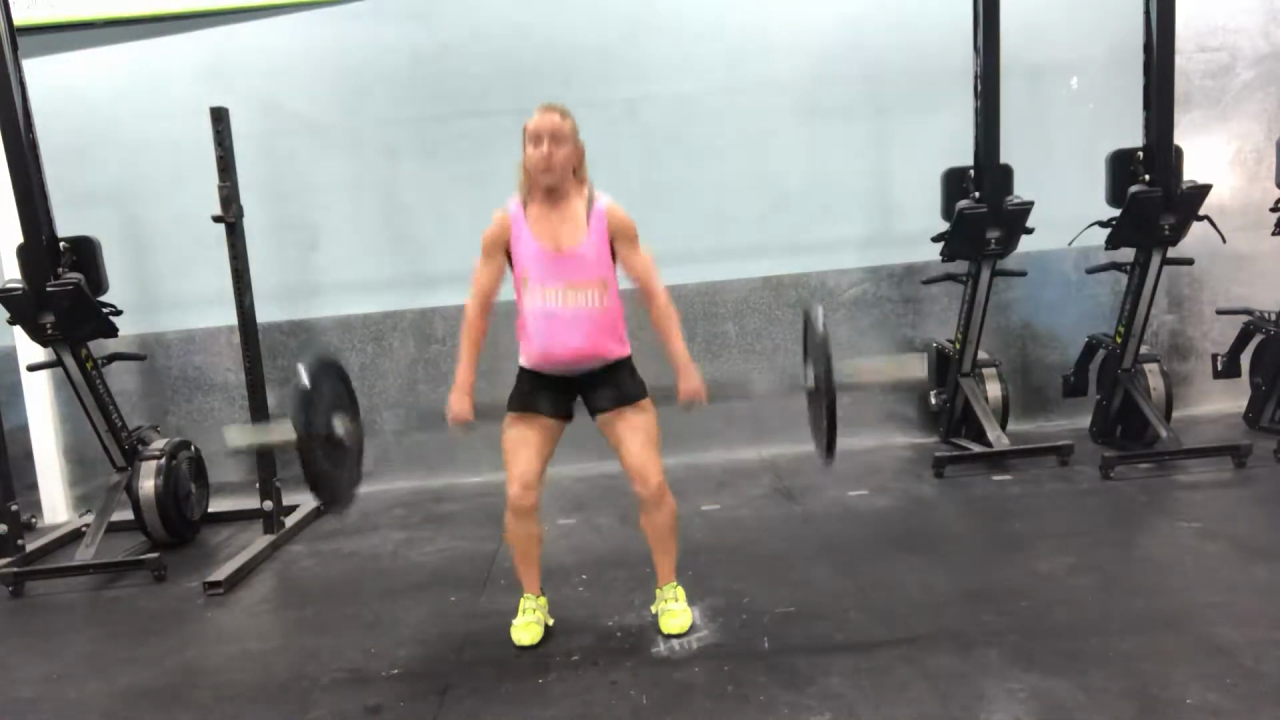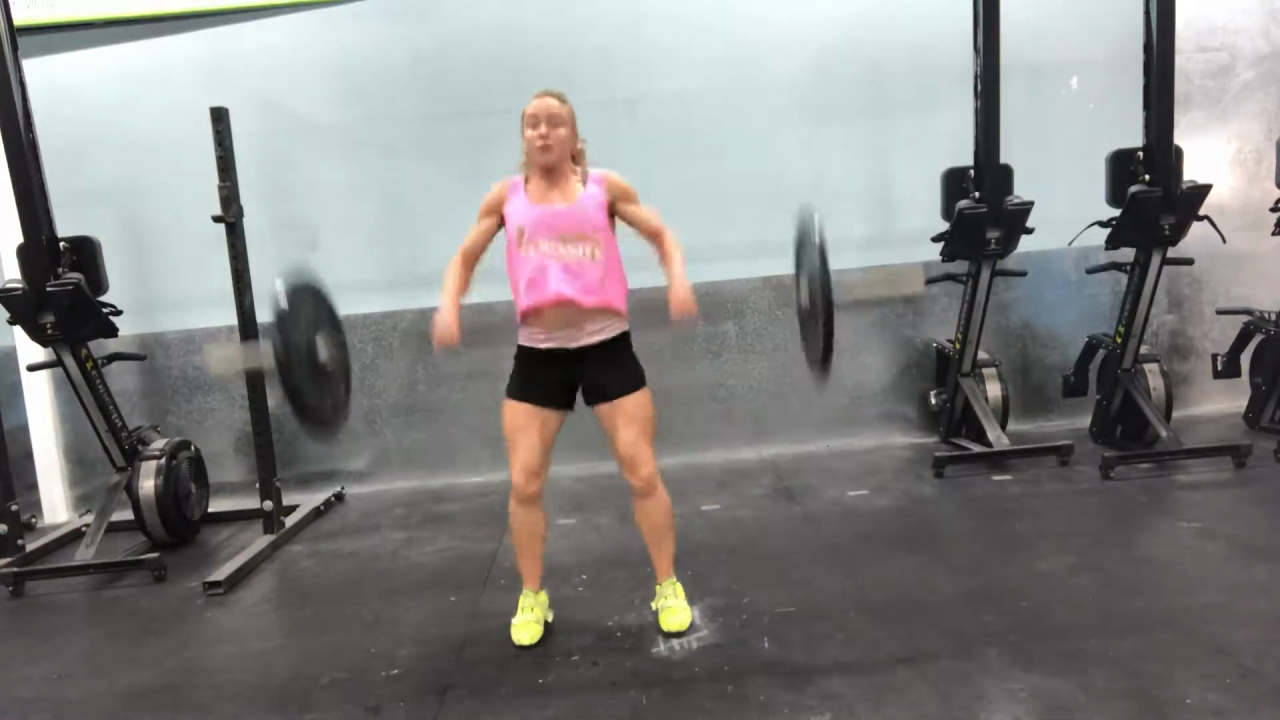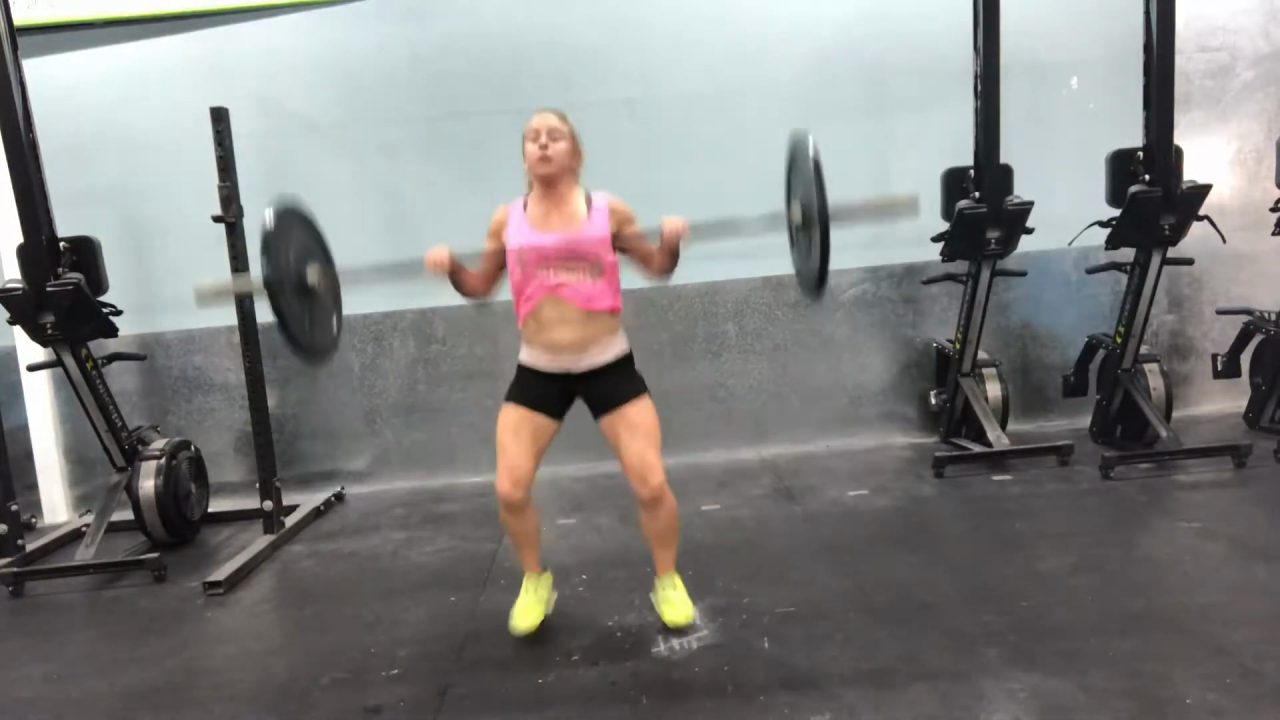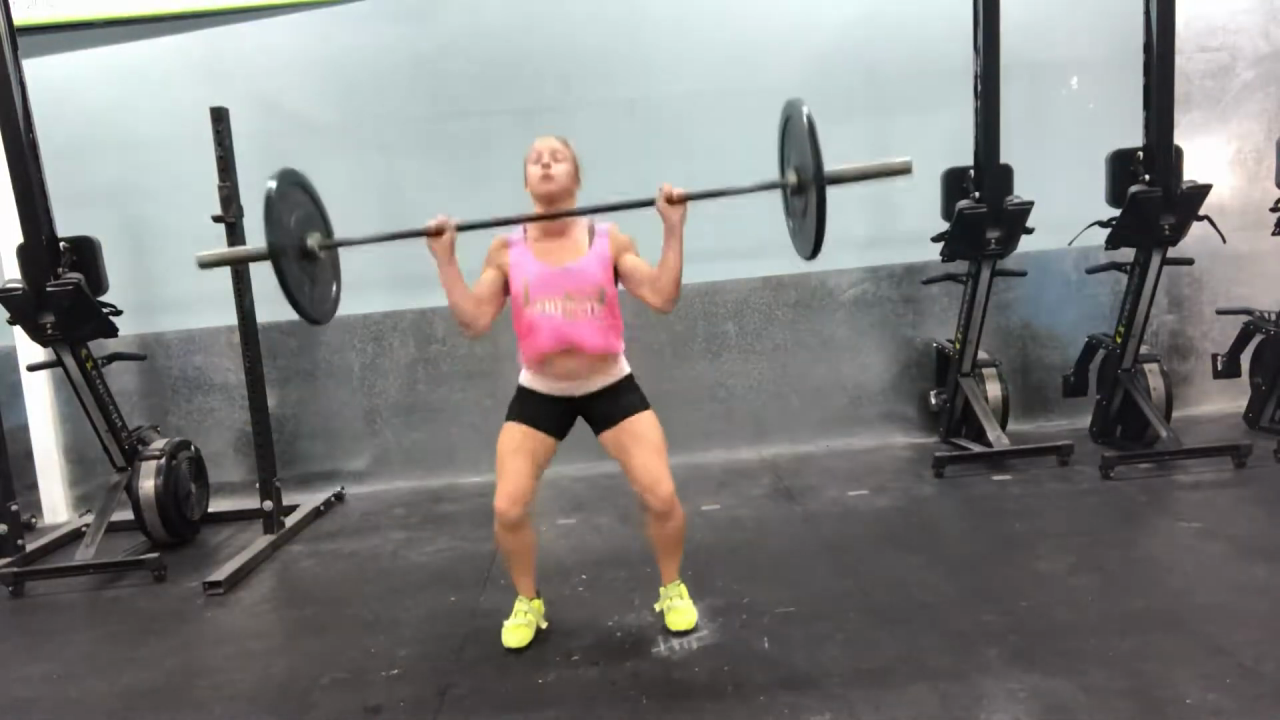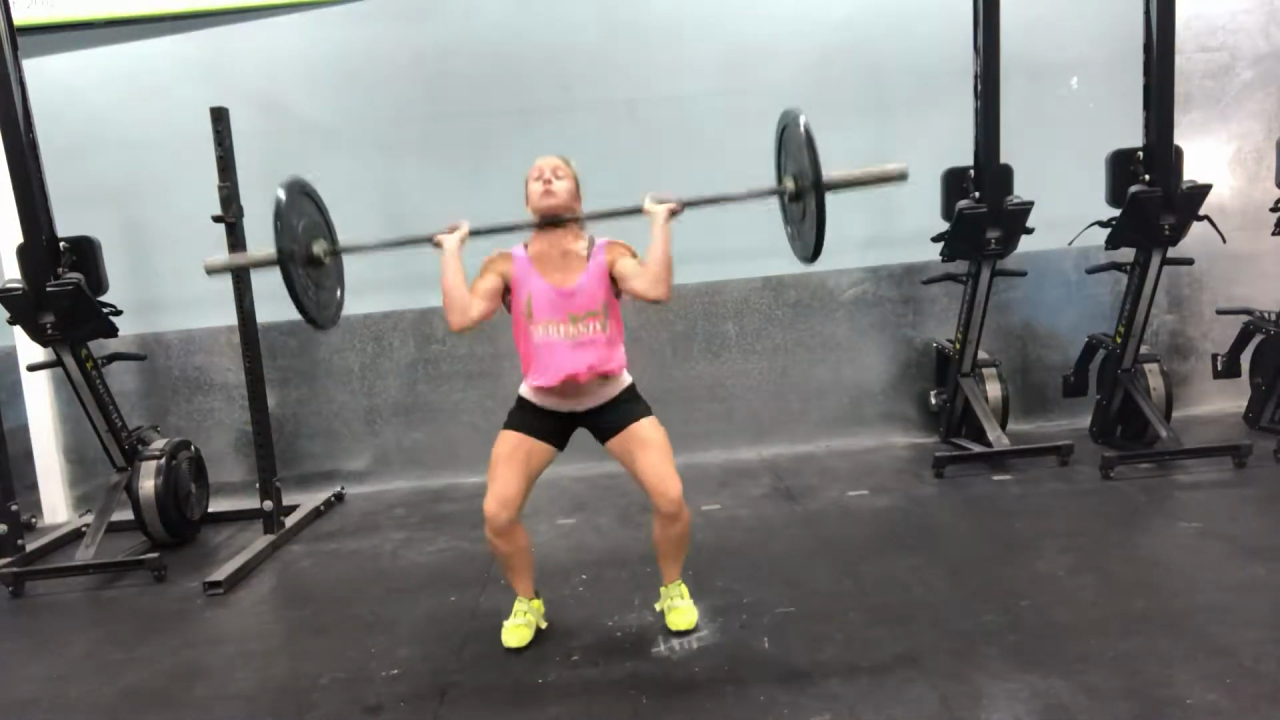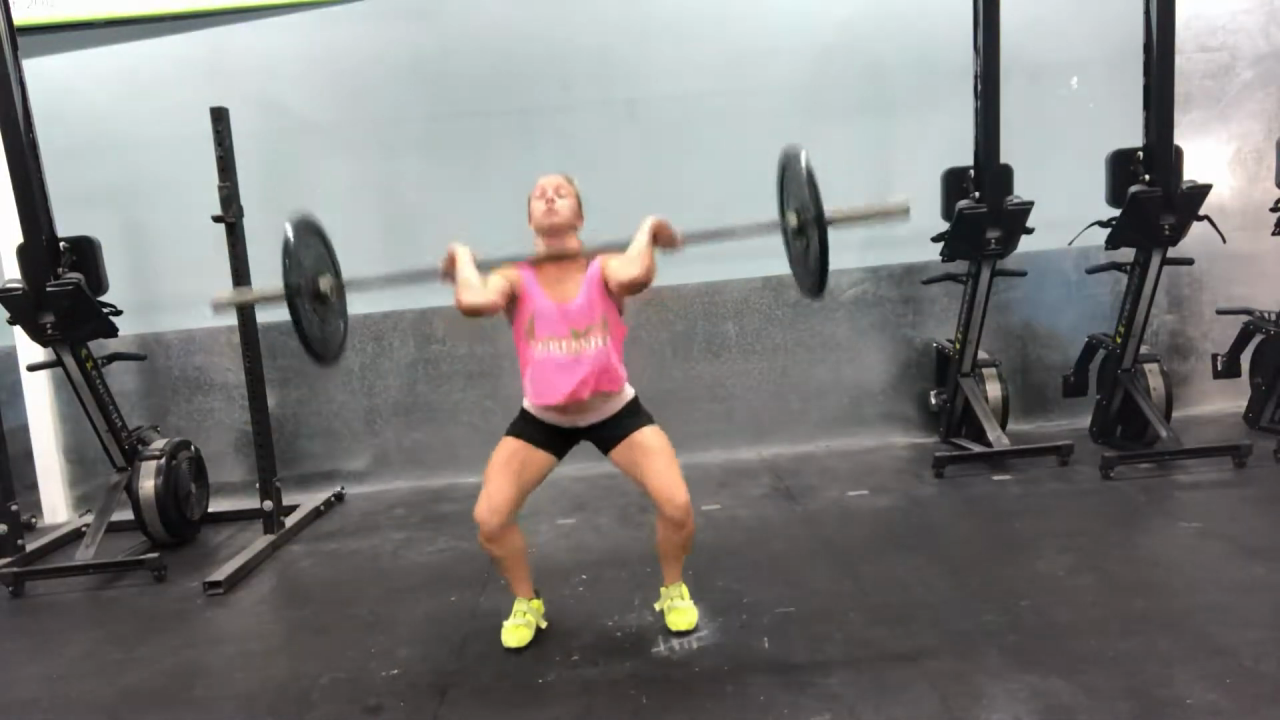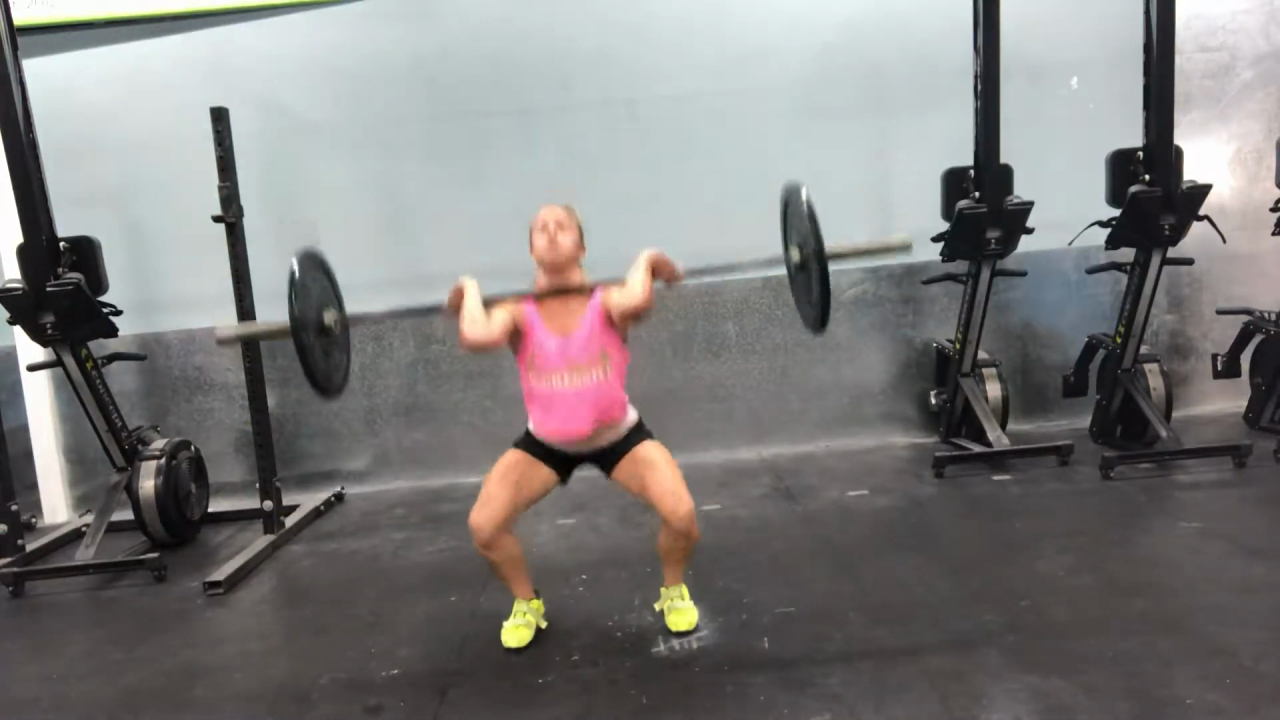
dt=0.1s
person 1, frame 1
left shoulder: (606, 216)
right shoulder: (505, 226)
left elbow: (652, 289)
right elbow: (478, 305)
left wrist: (684, 365)
right wrist: (463, 384)
left hip: (608, 366)
right hip: (540, 373)
left knee: (651, 487)
right knee: (520, 497)
left ankle: (669, 593)
right ankle: (532, 602)
person 1, frame 2
left shoulder: (603, 186)
right shoulder: (506, 195)
left elbow: (661, 234)
right elbow: (465, 256)
left wrist: (678, 281)
right wrist: (448, 306)
left hip: (604, 347)
right hip: (537, 353)
left knee: (642, 475)
right knee: (525, 483)
left ankle: (667, 588)
right ankle: (533, 598)
person 1, frame 3
left shoulder: (606, 208)
right shoulder: (507, 218)
left elbow: (657, 267)
right elbow: (479, 286)
left wrist: (671, 242)
right wrist: (450, 267)
left hip: (608, 364)
right hip: (539, 371)
left knee: (651, 486)
right knee: (509, 490)
left ankle: (668, 583)
right ankle: (535, 580)
person 1, frame 4
left shoulder: (607, 239)
right shoulder: (507, 249)
left elbow: (663, 299)
right elbow: (475, 323)
left wrist: (673, 226)
right wrist: (444, 256)
left hip: (610, 385)
right hip: (539, 392)
left knee: (661, 497)
right knee: (508, 510)
left ankle: (672, 590)
right ankle: (527, 602)
person 1, frame 5
left shoulder: (606, 254)
right shoulder: (508, 264)
left elbow: (654, 290)
right elbow: (461, 318)
left wrist: (659, 223)
right wrist: (451, 250)
left hip: (611, 397)
right hip: (539, 405)
left knee: (670, 499)
right knee: (498, 514)
left ankle: (674, 590)
right ankle: (527, 602)
person 1, frame 6
left shoulder: (605, 269)
right shoulder: (513, 279)
left elbow: (636, 274)
right elbow: (472, 301)
left wrist: (647, 230)
right wrist: (462, 259)
left hip: (614, 410)
right hip: (542, 419)
left knee: (676, 505)
right knee: (489, 519)
left ankle: (674, 591)
right ankle: (527, 603)
person 1, frame 7
left shoulder: (606, 303)
right shoulder: (518, 314)
left elbow: (635, 303)
right elbow: (475, 336)
left wrist: (646, 264)
right wrist: (470, 292)
left hip: (617, 437)
right hip: (546, 444)
left knee: (679, 513)
right knee: (484, 525)
left ankle: (674, 591)
right ankle: (526, 603)
